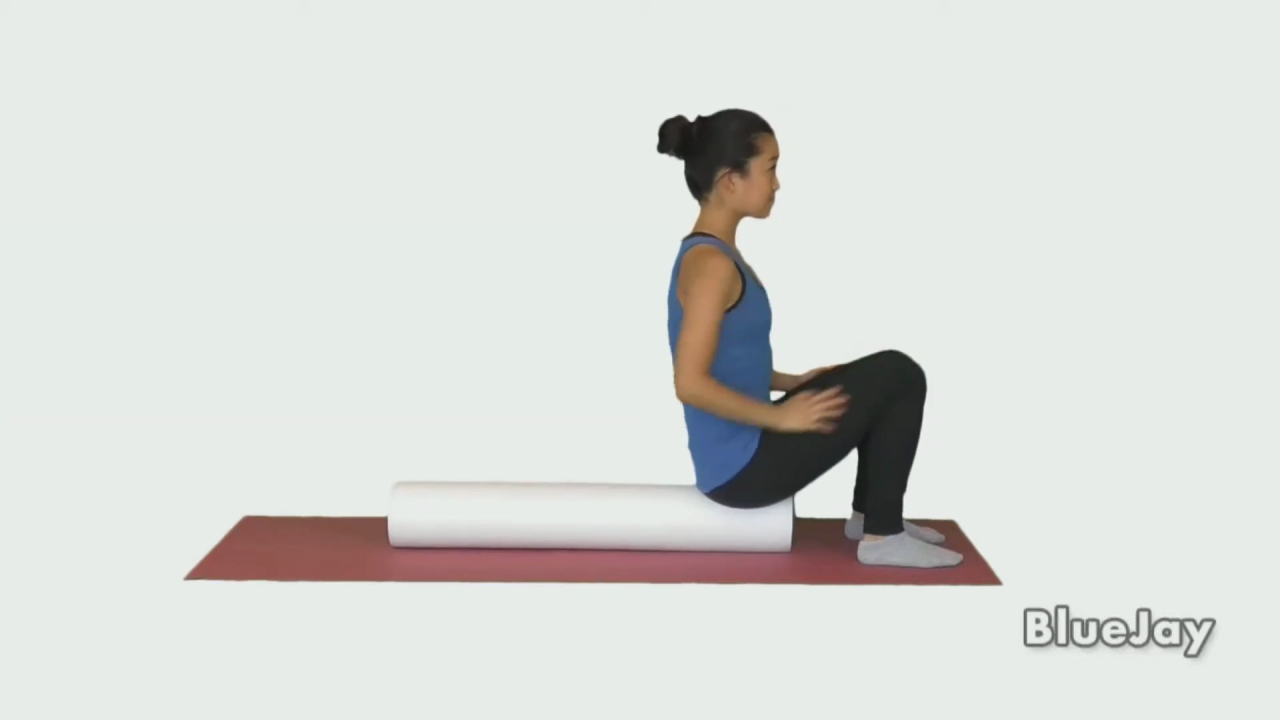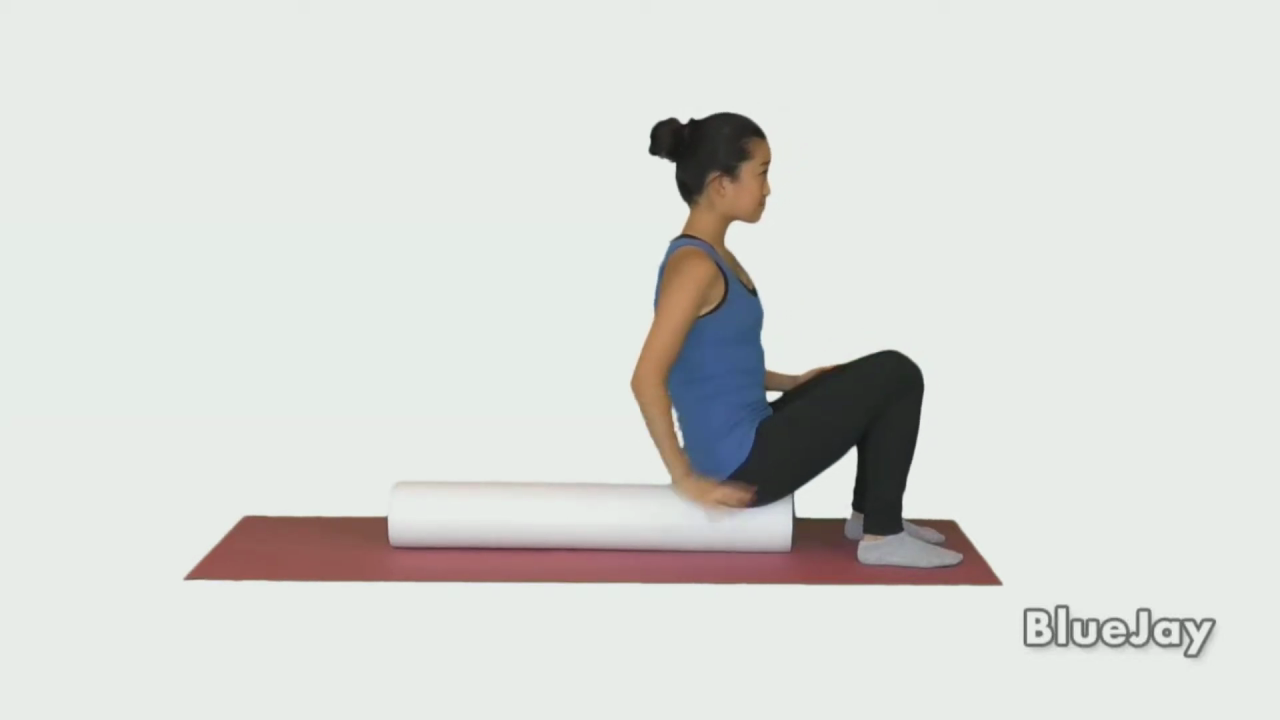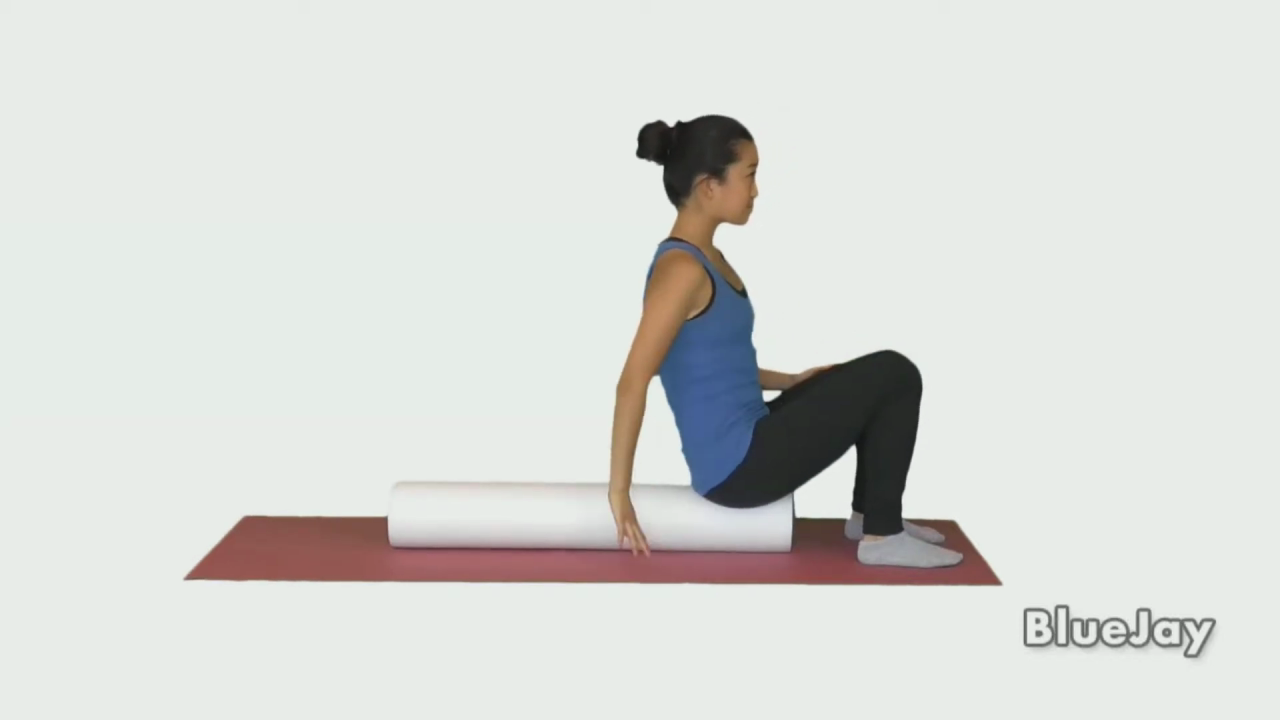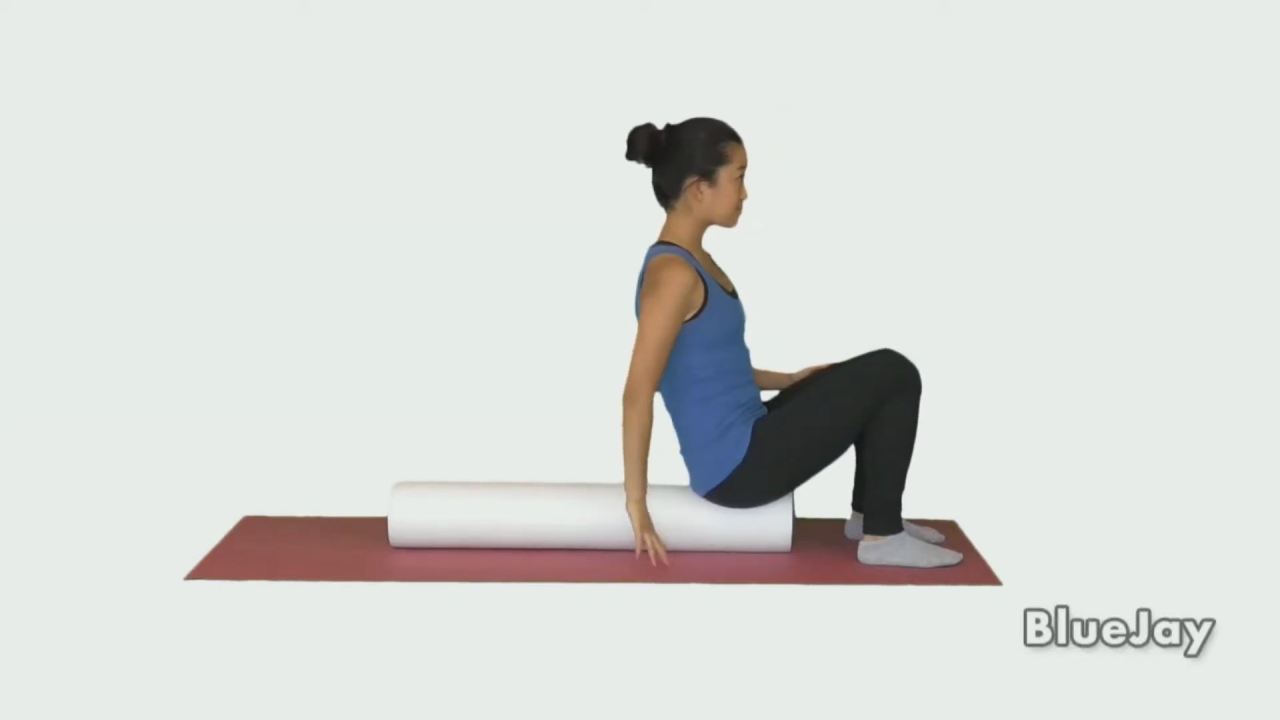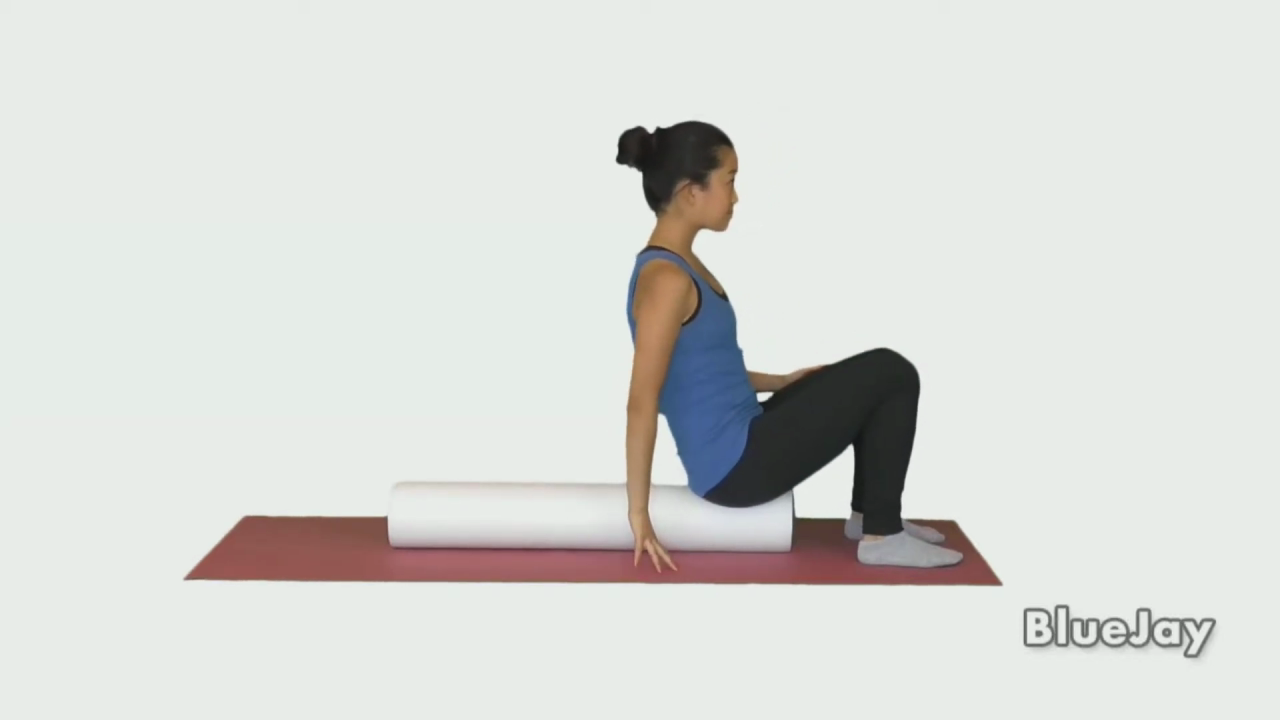
dt=0.3s
person 1, frame 1
left shoulder: (716, 253)
right shoulder: (711, 264)
right elbow: (690, 383)
left wrist: (795, 383)
right wrist: (781, 418)
left hip: (748, 446)
right hip: (742, 466)
left knee: (888, 374)
right knee: (899, 376)
left ankle: (869, 513)
right ankle: (882, 536)
person 1, frame 2
left shoulder: (713, 256)
right shoulder: (694, 266)
right elbow: (647, 379)
left wrist: (793, 383)
right wrist: (684, 475)
left hip: (747, 447)
right hip: (740, 464)
left knee: (885, 378)
right knee: (897, 376)
left ankle: (870, 514)
right ankle: (882, 537)
person 1, frame 3
left shoulder: (706, 257)
right shoulder: (682, 270)
right elbow: (632, 382)
left wrist: (791, 381)
right wrist: (620, 491)
left hip: (746, 442)
right hip: (738, 466)
left knee: (884, 376)
right knee: (895, 375)
left ankle: (869, 514)
right ankle: (882, 538)
person 1, frame 4
left shoulder: (693, 260)
right shoulder: (673, 273)
right elbow: (637, 393)
left wrist: (787, 380)
right wrist: (636, 505)
left hip: (744, 443)
right hip: (737, 466)
left knee: (879, 376)
right knee: (893, 375)
left ankle: (870, 515)
right ankle: (882, 537)
person 1, frame 5
left shoulder: (678, 263)
right shoulder: (666, 279)
right elbow: (642, 402)
left wrist: (778, 382)
right wrist: (638, 513)
left hip: (740, 441)
right hip: (736, 465)
left knee: (879, 373)
right knee: (893, 376)
left ankle: (868, 514)
right ankle: (882, 536)
